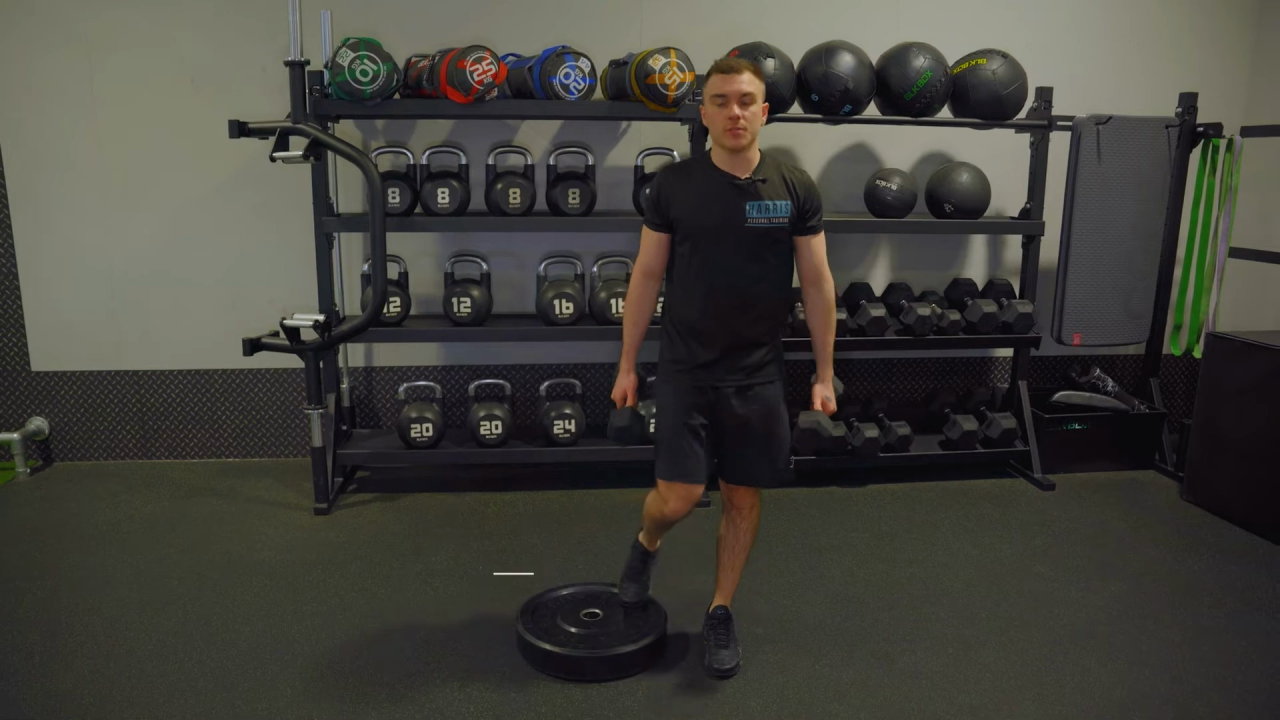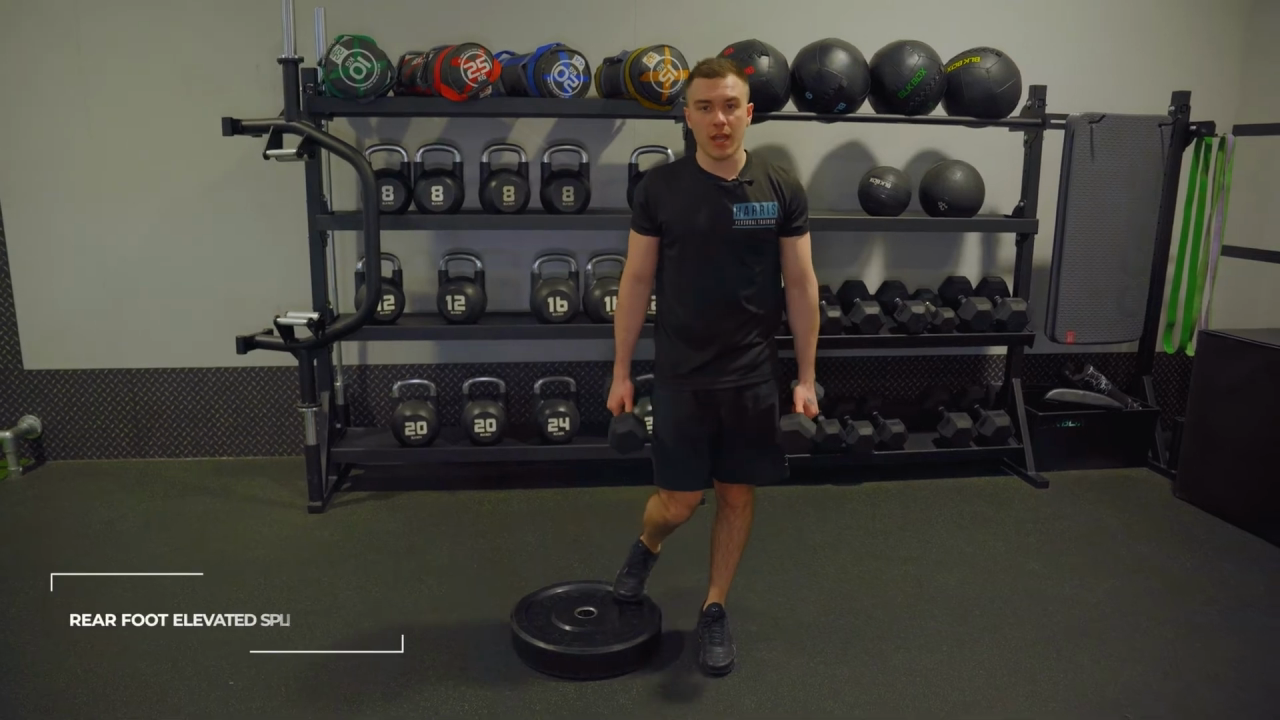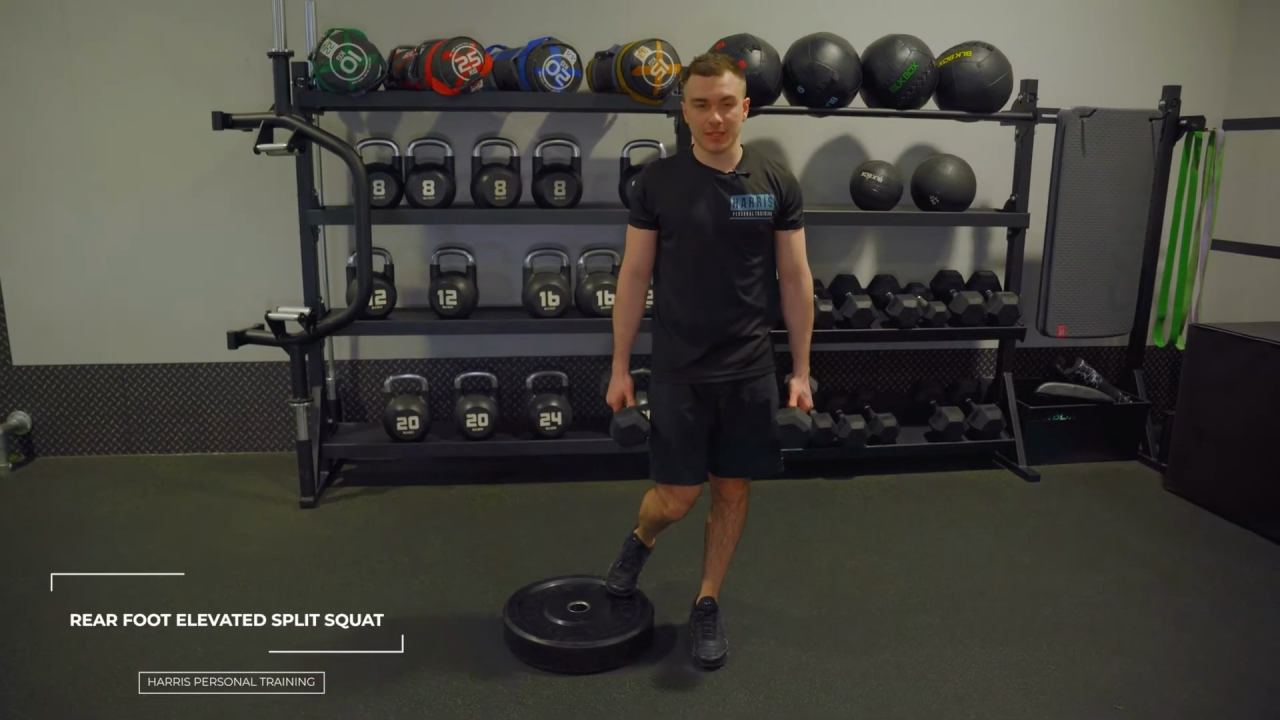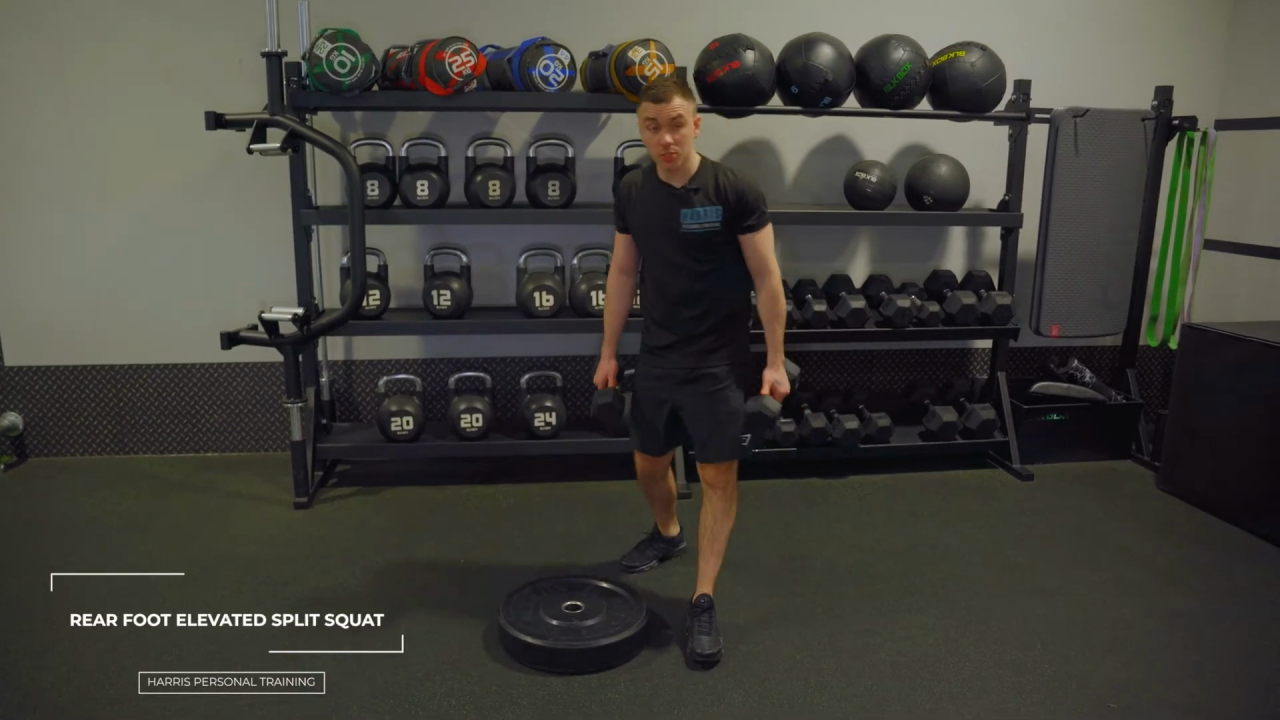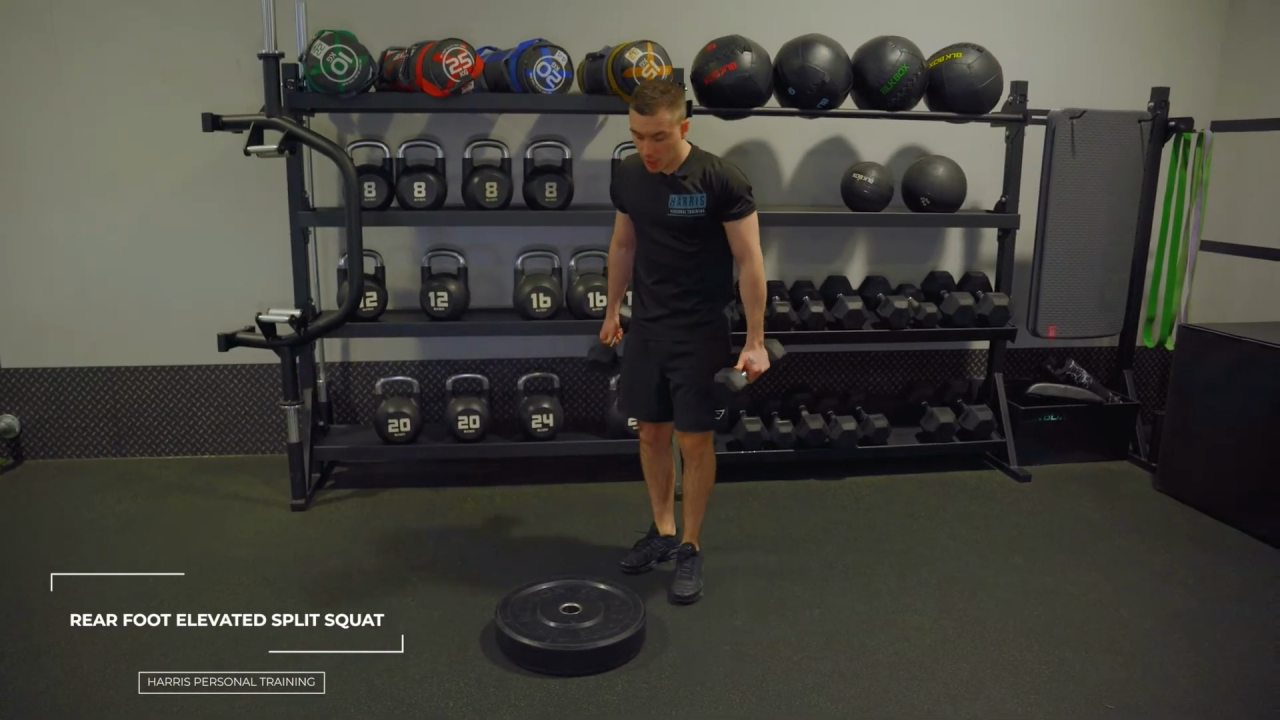
dt=1s
person 1, frame 1
left shoulder: (795, 188)
right shoulder: (673, 184)
left elbow: (817, 284)
right elbow: (647, 276)
left wrist: (825, 374)
right wrist: (627, 364)
left hip: (757, 375)
right hip: (686, 371)
left knee: (743, 497)
right knee: (677, 496)
left ankle: (720, 613)
right ankle: (647, 544)
person 1, frame 2
left shoulder: (781, 189)
right shoulder: (659, 188)
left elbow: (800, 284)
right elbow: (636, 282)
left wrist: (805, 378)
right wrist: (621, 373)
left hip: (753, 376)
right hip: (682, 376)
left knee: (737, 494)
right knee: (679, 500)
left ankle: (714, 609)
right ankle: (646, 547)
person 1, frame 3
left shoulder: (776, 183)
right shoulder: (657, 181)
left elbow: (794, 279)
right elbow: (634, 277)
left wrist: (800, 371)
right wrist: (619, 368)
left hip: (750, 369)
right hip: (679, 370)
left knee: (731, 489)
right knee: (676, 496)
left ankle: (707, 603)
right ankle: (638, 541)
person 1, frame 4
left shoulder: (734, 190)
right shoulder: (631, 192)
left elbow: (767, 277)
right elbow: (623, 273)
left wrist: (775, 361)
right wrist: (608, 352)
left hip: (719, 360)
right hip: (658, 355)
left knee: (718, 477)
right knee: (648, 463)
left ankle: (703, 601)
right ankle: (667, 532)
person 1, frame 5
left shoulder: (721, 180)
right shoulder: (628, 174)
left elbow: (750, 262)
left wrist: (755, 341)
right wrist: (613, 310)
left hip: (700, 333)
right hip: (646, 327)
left knee: (696, 441)
right knee: (652, 433)
left ankle: (690, 548)
right ankle: (663, 532)
